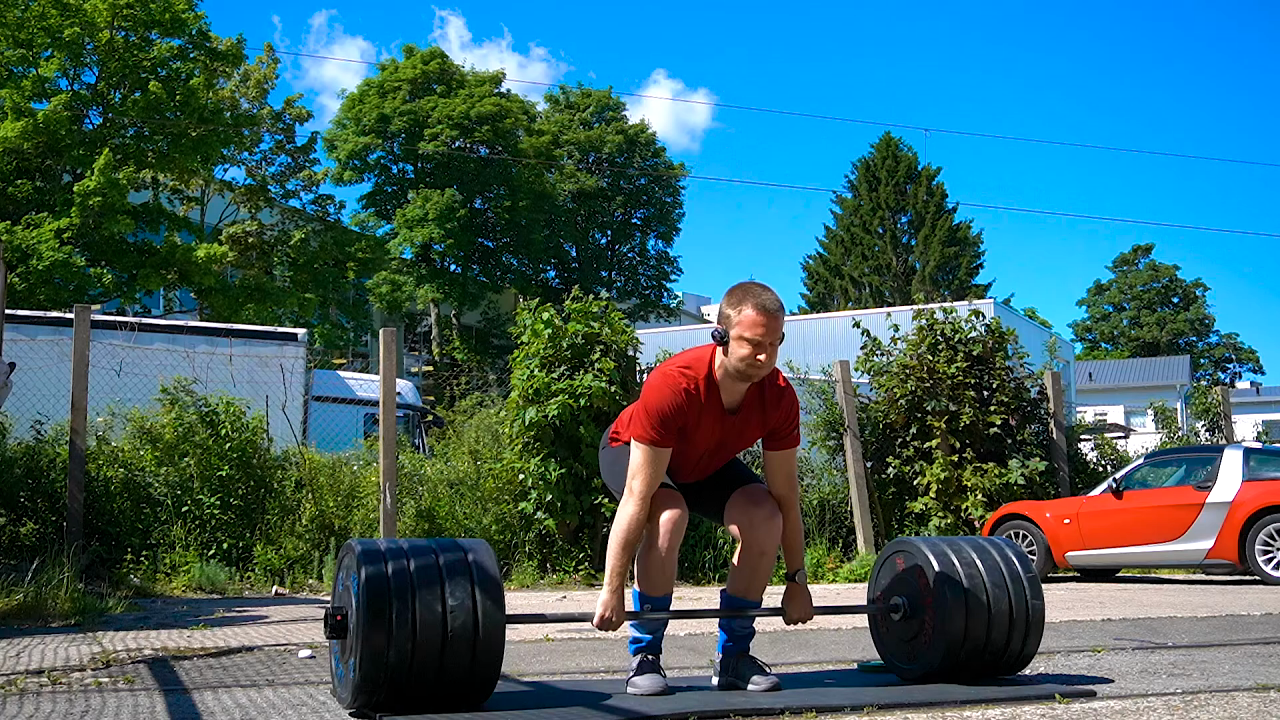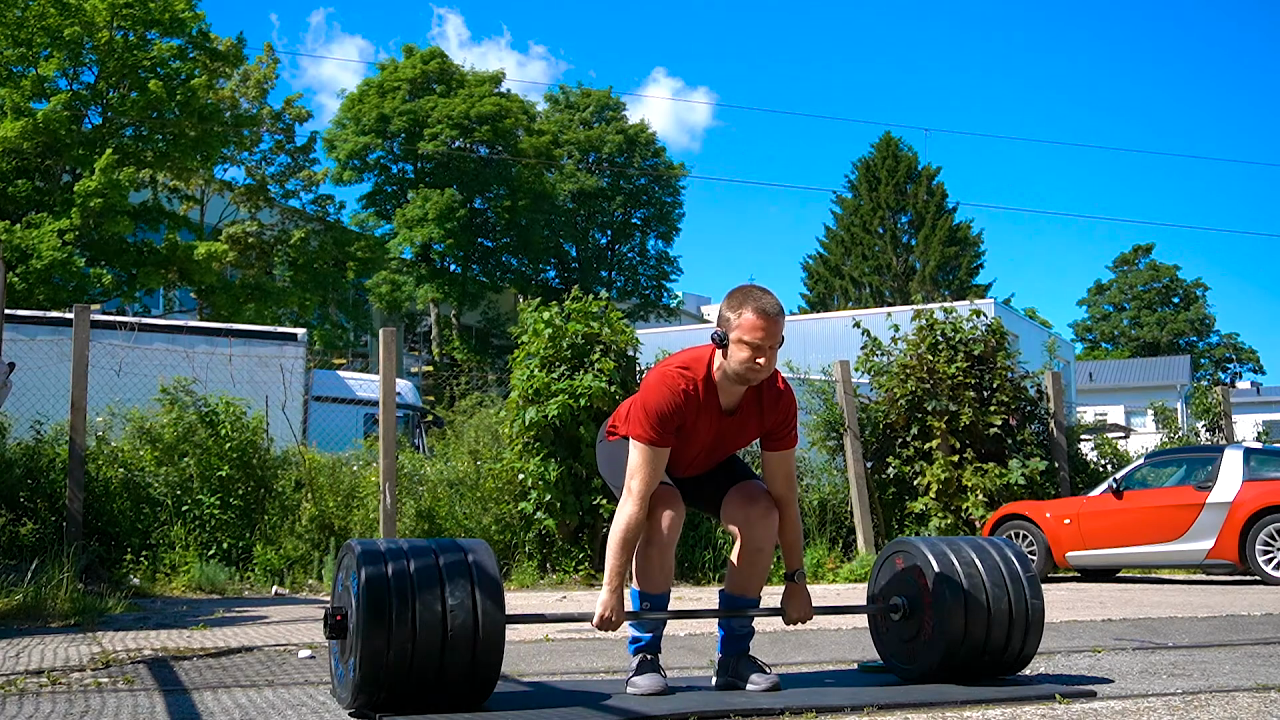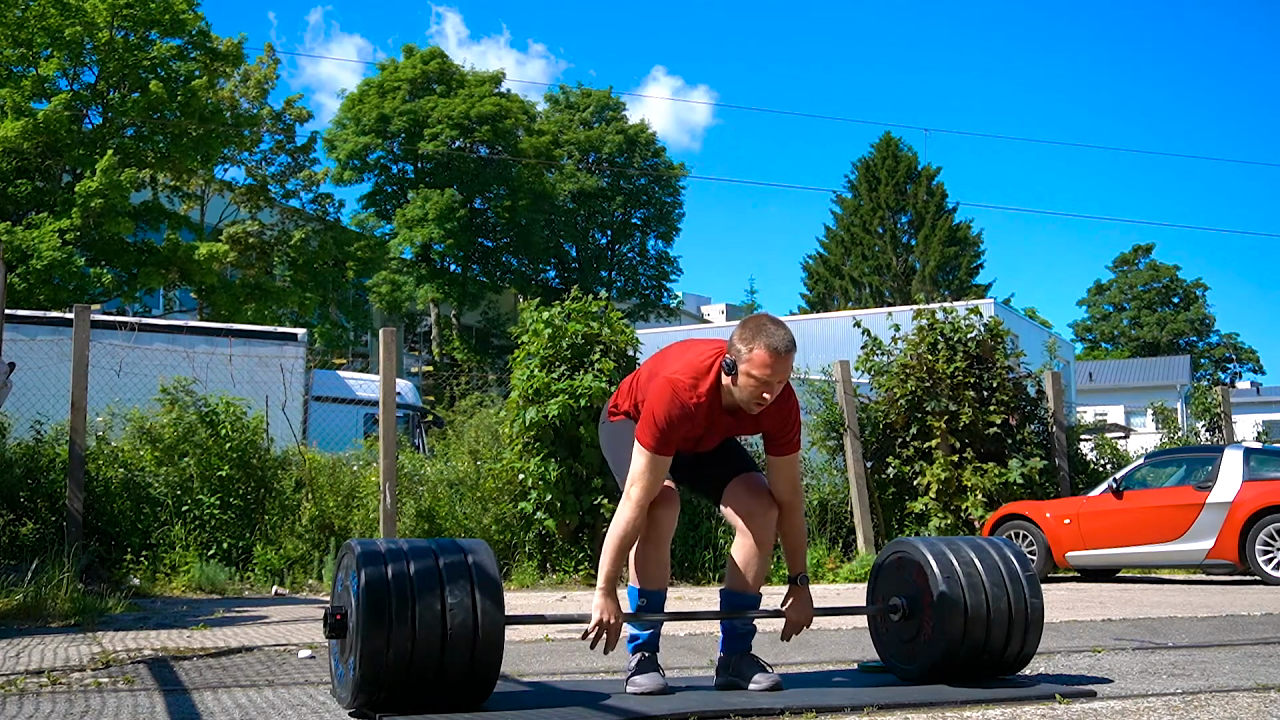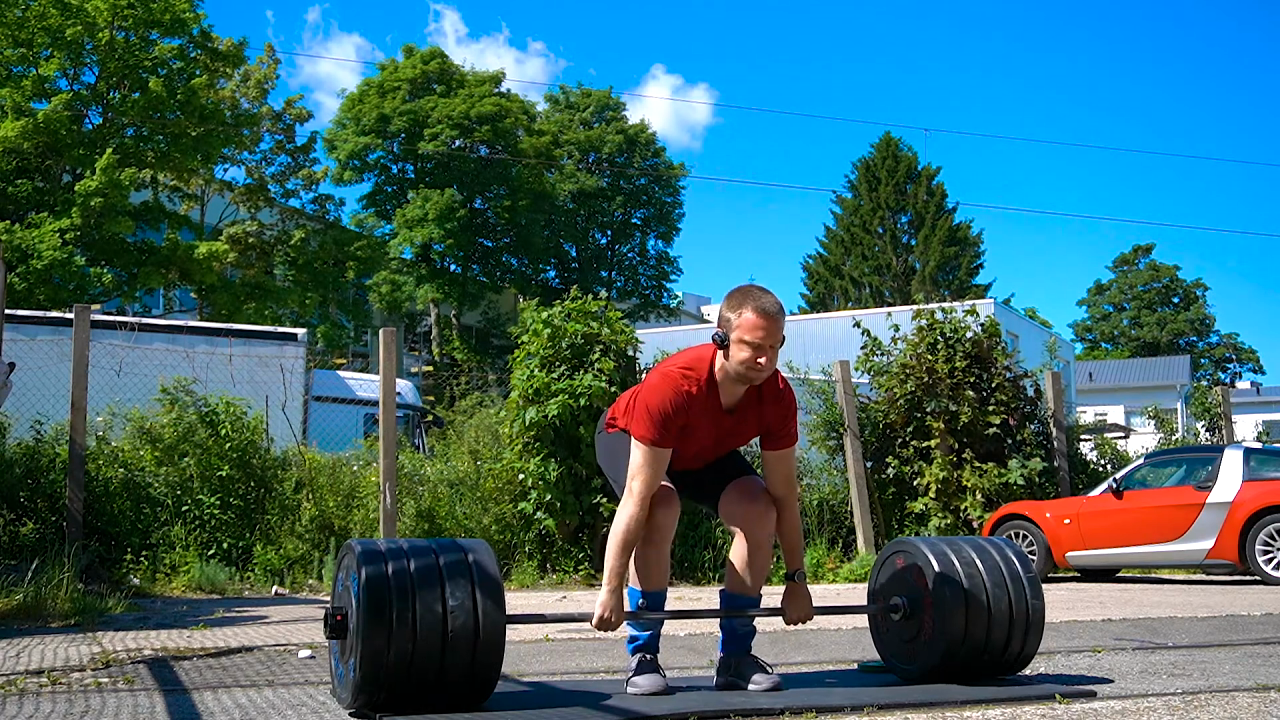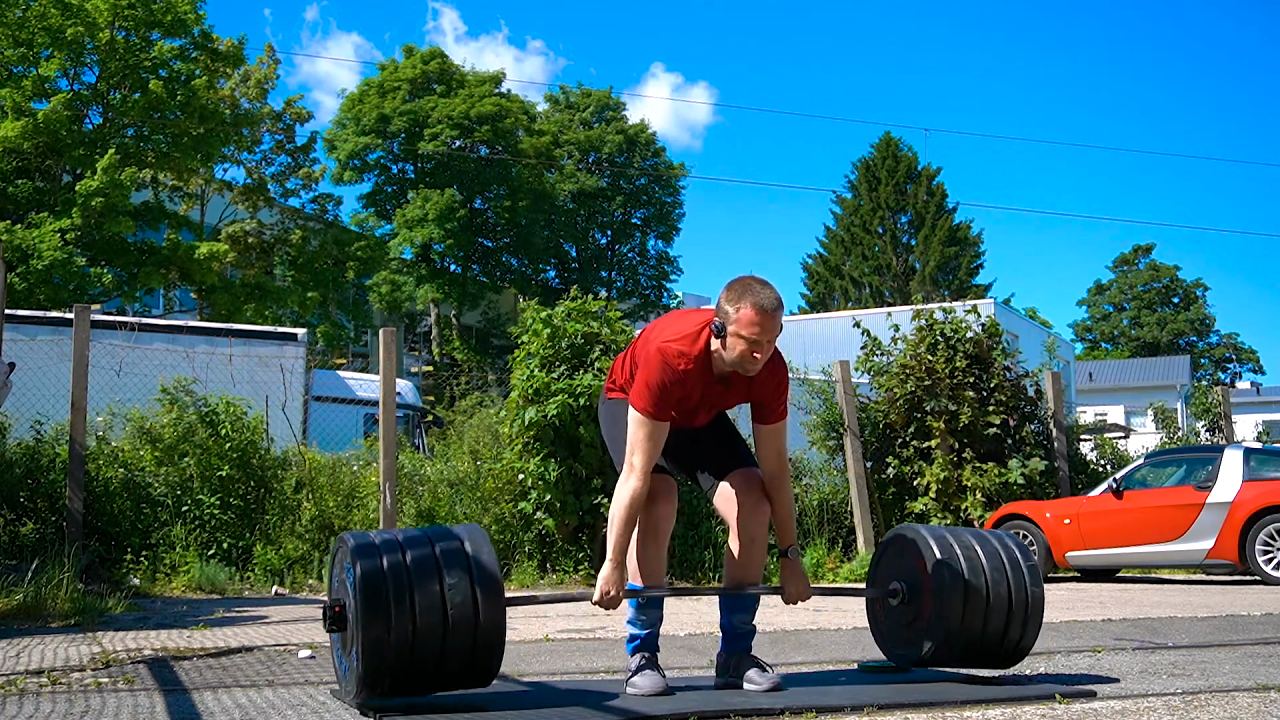
dt=1s
person 1, frame 1
left shoulder: (779, 397)
right shoulder: (672, 386)
left elbow: (786, 496)
right elbow: (637, 498)
left wrist: (796, 581)
right wrist: (612, 591)
left hip: (708, 463)
right hip: (631, 451)
left knee: (765, 520)
right knee: (669, 517)
left ankle: (733, 656)
right ankle: (645, 656)
person 1, frame 2
left shoulder: (778, 397)
right shoulder: (670, 386)
left elbow: (784, 495)
right elbow: (635, 497)
left wrist: (796, 581)
right wrist: (611, 591)
left hip: (706, 459)
right hip: (629, 445)
left knee: (761, 516)
right knee: (666, 514)
left ankle: (733, 656)
right ankle: (644, 656)
person 1, frame 3
left shoulder: (780, 401)
right shoulder: (676, 391)
left elbow: (789, 498)
right elbow: (636, 498)
left wrist: (798, 585)
right wrist: (605, 592)
left hip: (708, 434)
right hip: (631, 419)
left knee: (760, 512)
right knee: (661, 507)
left ankle: (735, 653)
right ankle: (642, 653)
person 1, frame 4
left shoulder: (777, 396)
right shoulder: (672, 385)
left elbow: (784, 494)
right elbow: (637, 497)
left wrist: (796, 580)
right wrist: (611, 590)
left hip: (705, 453)
right hip: (627, 437)
left knee: (759, 514)
right knee: (661, 508)
left ankle: (735, 655)
right ankle: (642, 655)
person 1, frame 5
left shoulder: (770, 370)
right shoulder: (668, 357)
left elbow: (775, 468)
right elbow: (637, 473)
left wrist: (789, 556)
right wrist: (612, 564)
left hip: (701, 415)
right hip: (629, 402)
left knee: (753, 508)
right knee: (658, 503)
left ankle: (735, 654)
right ankle: (642, 655)
